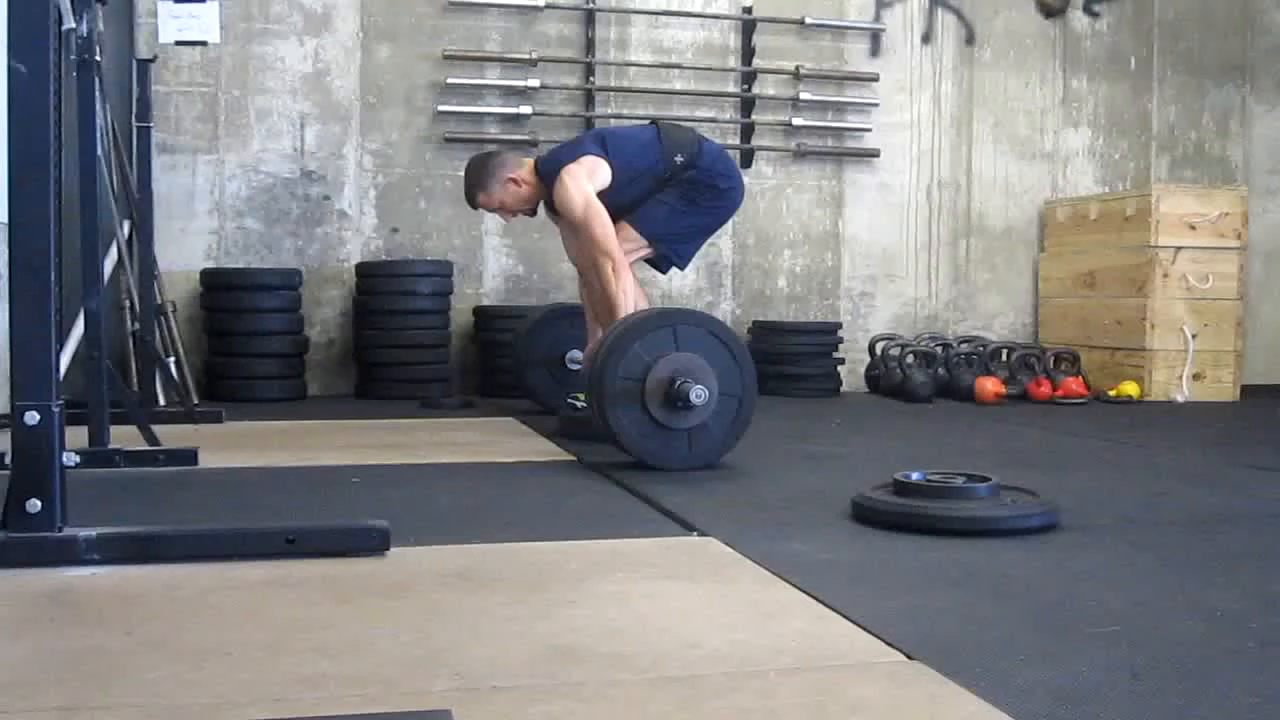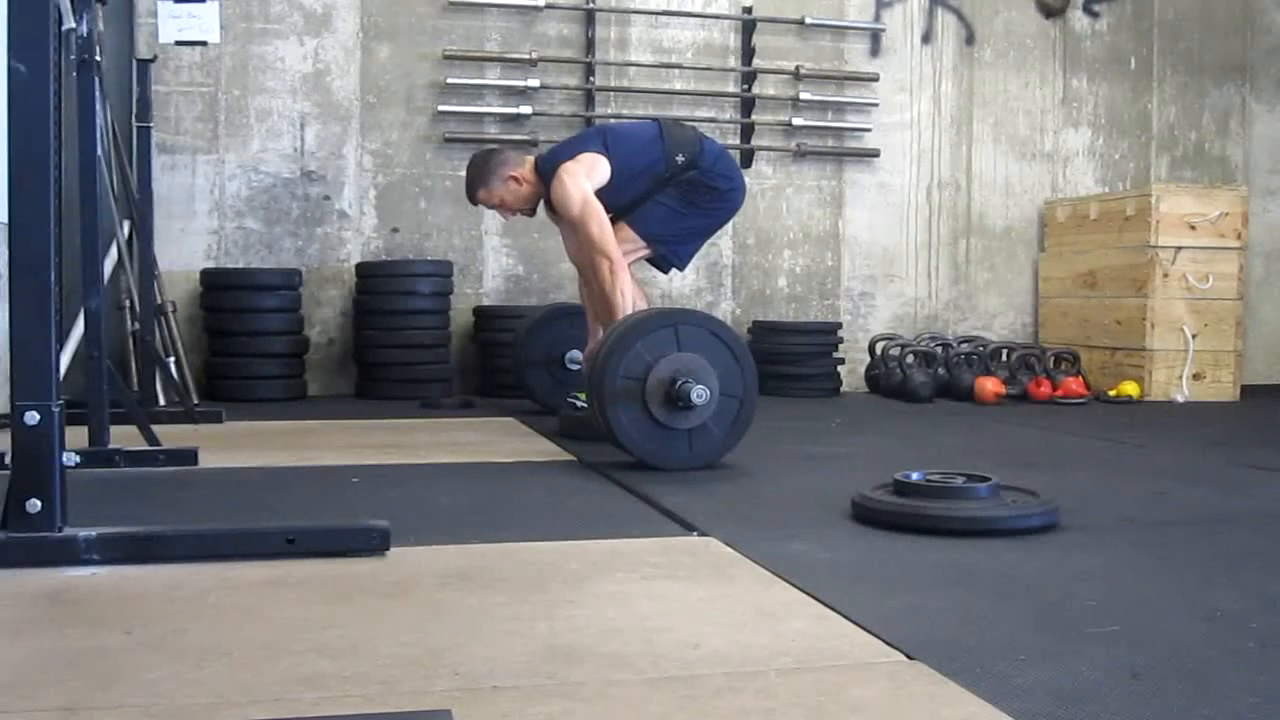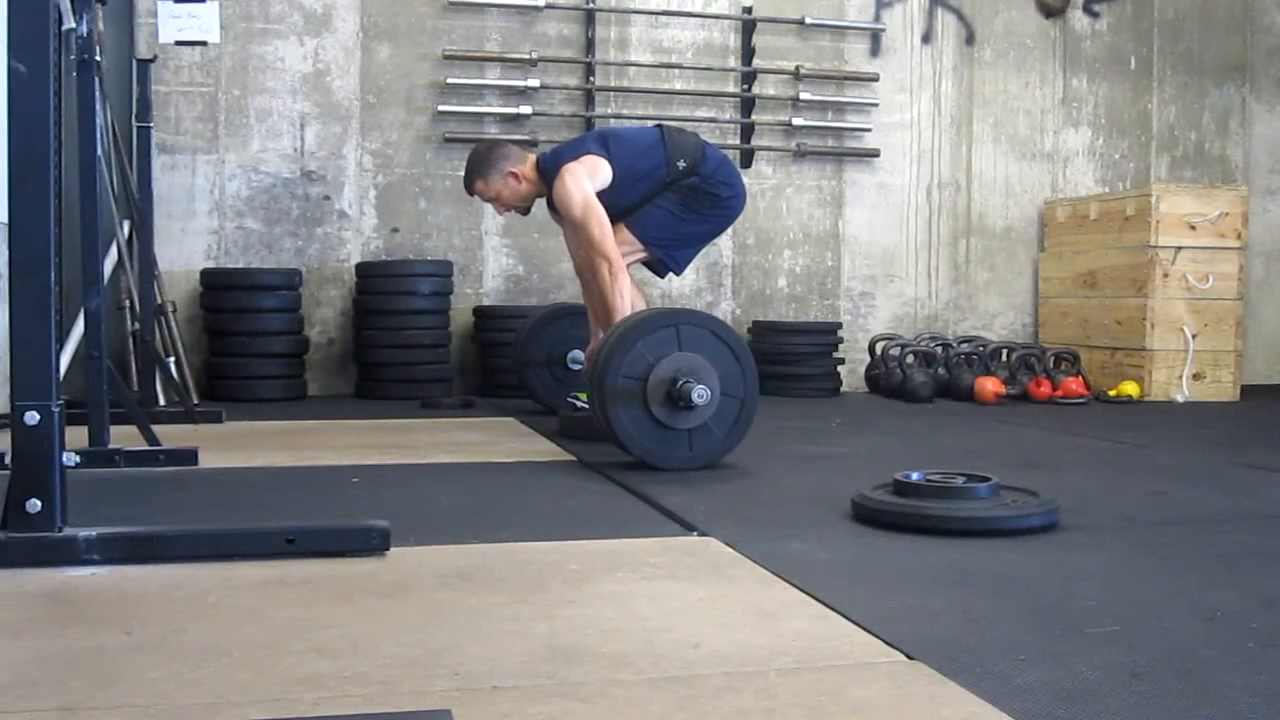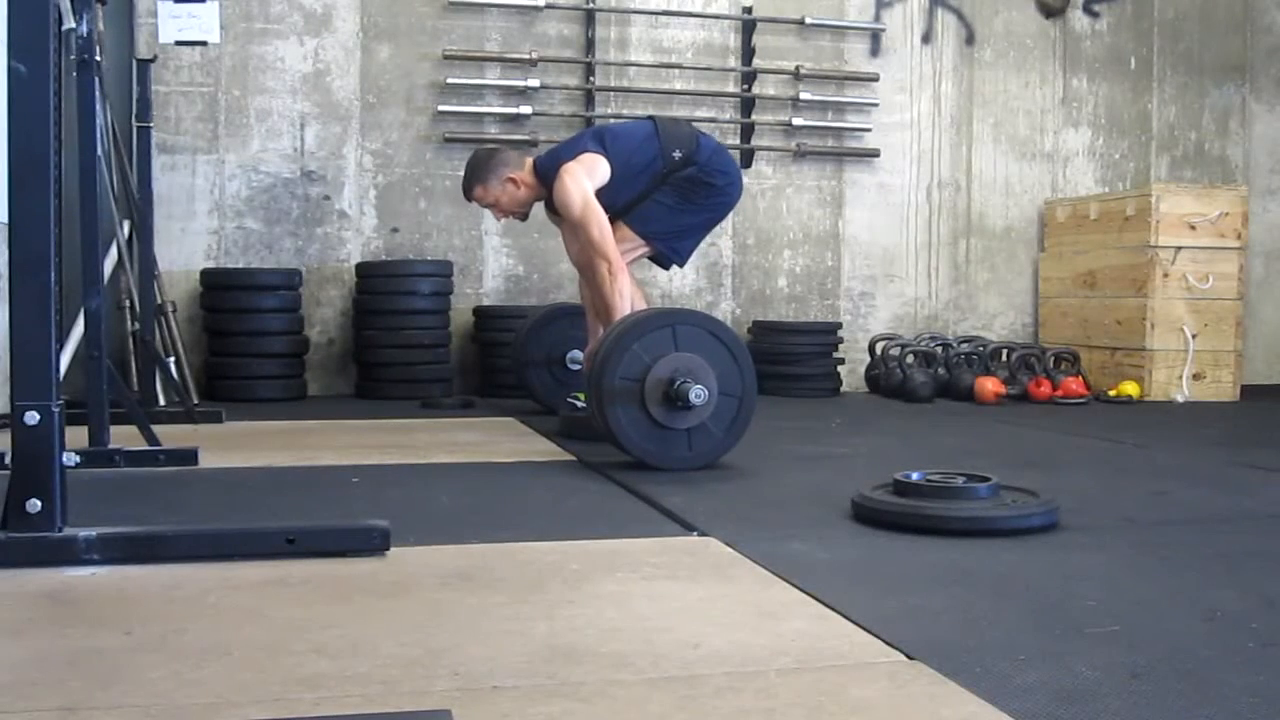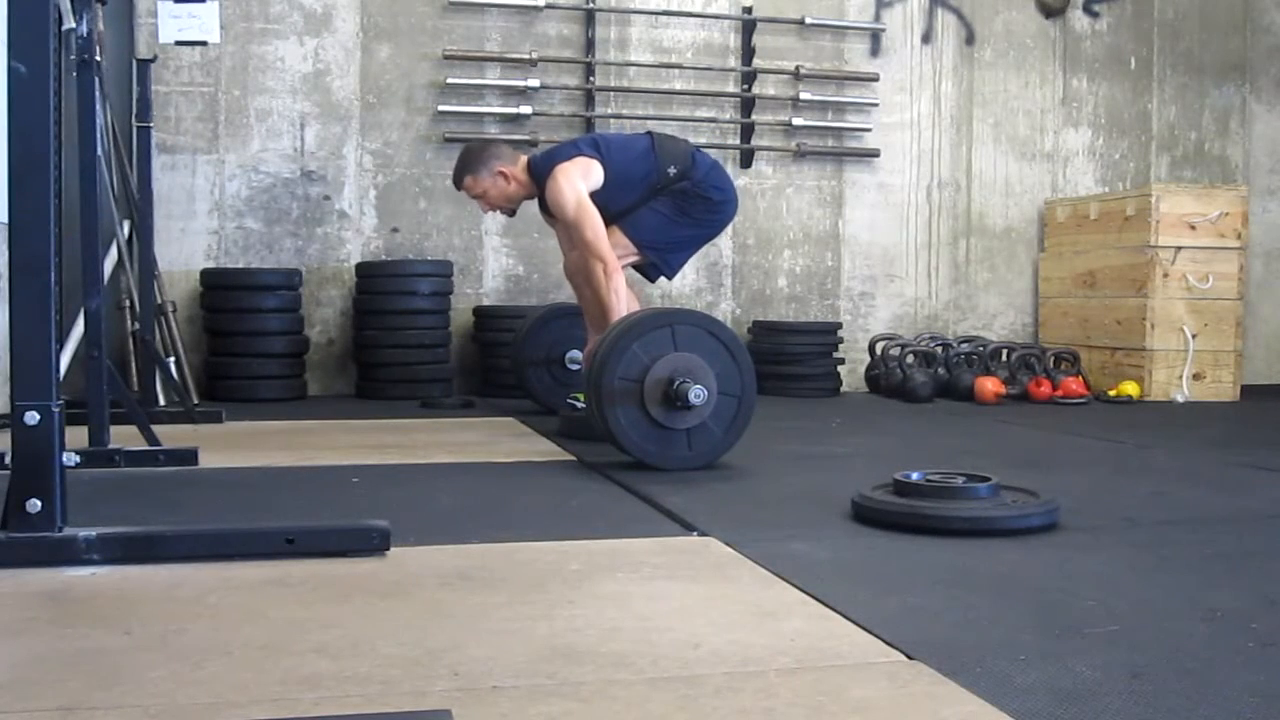
dt=0.4s
person 1, frame 1
left shoulder: (568, 183)
right shoulder: (555, 189)
left elbow: (613, 264)
right elbow: (586, 268)
right wrist: (595, 343)
left hip: (711, 178)
right hip: (687, 176)
left knee: (609, 260)
right knee: (596, 263)
person 1, frame 2
left shoulder: (566, 182)
right shoulder: (555, 188)
left elbow: (610, 263)
right elbow: (586, 267)
right wrist: (596, 343)
left hip: (710, 178)
right hip: (690, 178)
left knee: (612, 258)
right knee: (595, 263)
person 1, frame 3
left shoulder: (568, 181)
right shoulder: (559, 191)
left elbow: (609, 263)
right elbow: (588, 265)
right wrist: (596, 341)
left hip: (712, 184)
right hip: (697, 179)
left knee: (608, 261)
right knee: (595, 260)
person 1, frame 4
left shoulder: (567, 182)
right shoulder: (556, 190)
left elbow: (611, 267)
right elbow: (587, 268)
right wrist: (595, 344)
left hip: (709, 175)
right hip: (694, 174)
left knee: (607, 262)
right knee: (598, 263)
person 1, frame 5
left shoulder: (561, 181)
right shoulder: (551, 189)
left elbow: (606, 266)
right elbow: (589, 267)
right wrist: (596, 341)
left hip: (704, 189)
right hip: (689, 188)
left knee: (596, 264)
right knee: (584, 266)
